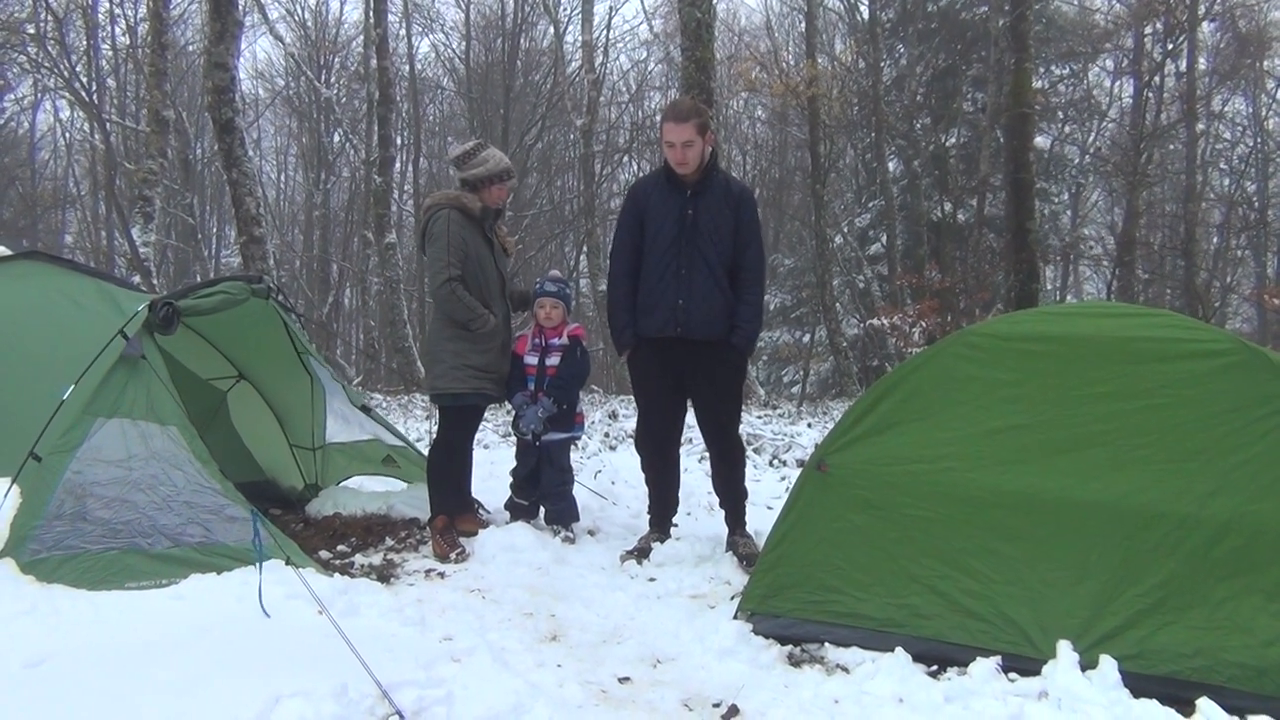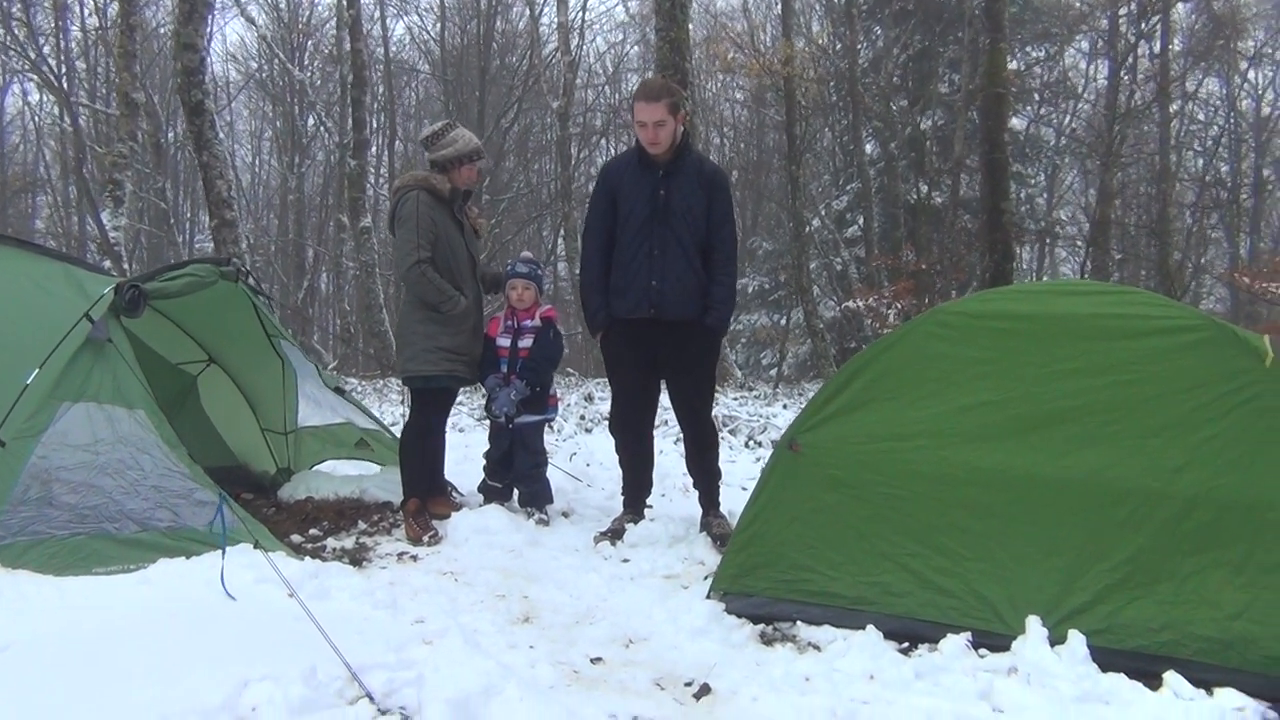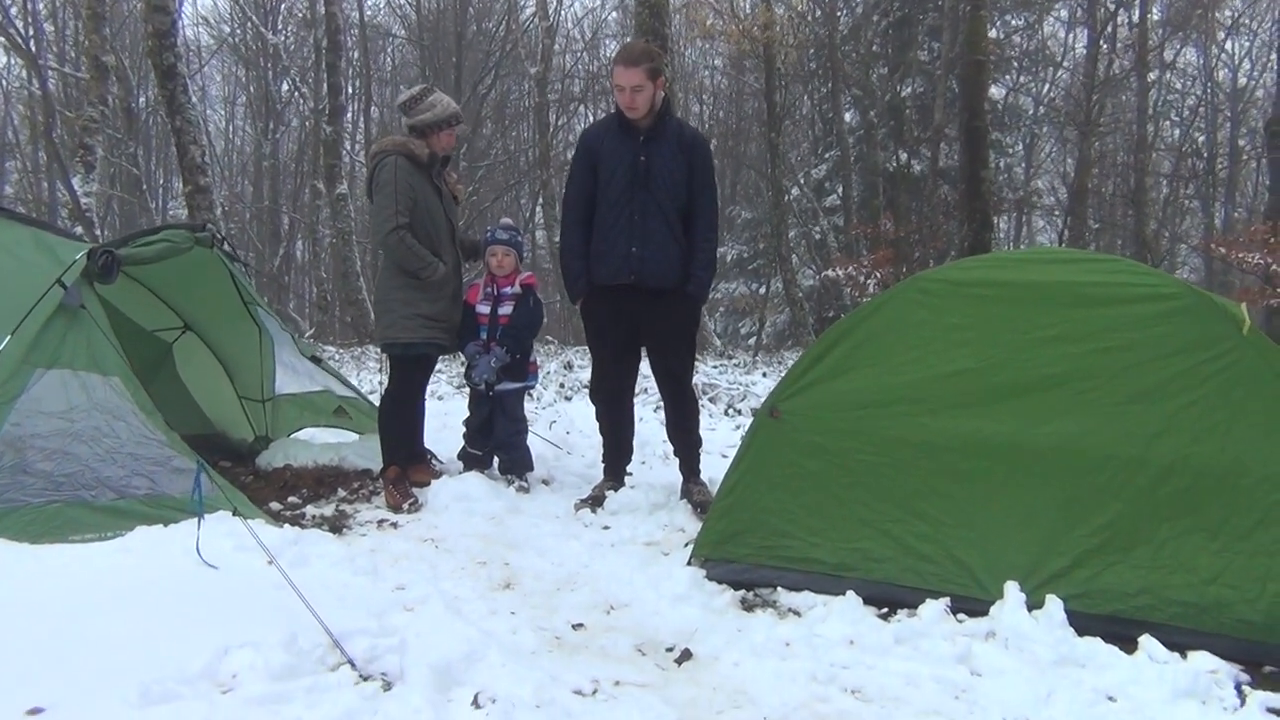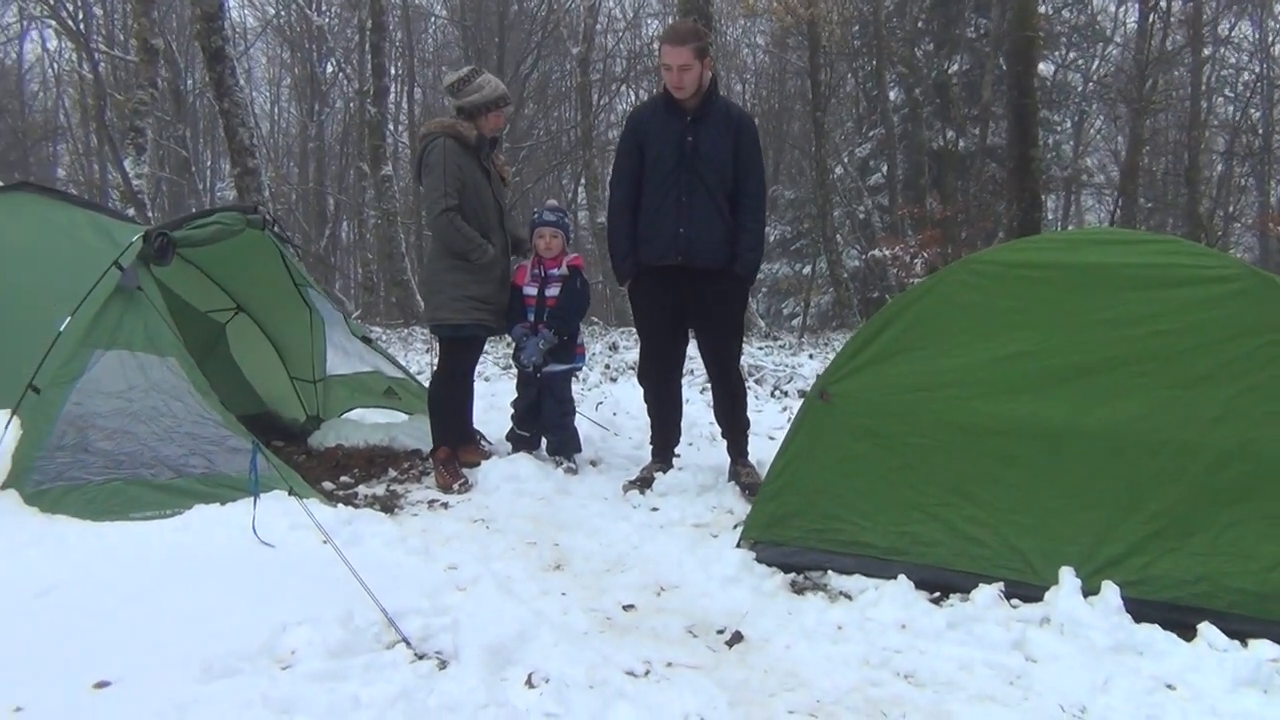
dt=0.5s
person 1, frame 1
left shoulder: (735, 196)
right shoulder: (643, 193)
left elbow: (751, 274)
right elbow: (621, 269)
left wrist: (743, 339)
right wrist: (624, 335)
left hip: (715, 344)
right hip: (654, 343)
left knee: (723, 441)
right knee: (656, 442)
left ankle: (737, 528)
right ankle: (659, 525)
person 1, frame 2
left shoulder: (708, 176)
right shoulder: (615, 174)
left elbow: (724, 254)
right elbow: (594, 250)
left wrist: (716, 319)
right wrist: (597, 316)
left hip: (688, 325)
right hip: (627, 324)
left knee: (697, 422)
right knee: (630, 423)
left ankle: (711, 508)
right ankle: (633, 506)
person 1, frame 3
left shoulder: (688, 142)
right shoulder: (596, 139)
left elbow: (705, 220)
right elbow: (574, 216)
left wrist: (697, 286)
right wrist: (577, 283)
left hip: (670, 291)
right hip: (608, 290)
left knee: (677, 388)
right knee: (610, 390)
left ankle: (691, 475)
right ankle: (613, 473)
person 1, frame 4
left shoulder: (735, 122)
right shoulder: (643, 120)
left elbow: (752, 201)
right elbow: (622, 198)
left wrist: (745, 267)
right wrist: (624, 265)
left hip: (717, 273)
right hip: (655, 273)
left knee: (724, 370)
right knee: (658, 371)
left ankle: (739, 457)
right ankle: (661, 455)
person 2, frame 1
left shoulder: (485, 224)
right shoulder: (448, 220)
right elbow: (444, 287)
left wrist: (532, 299)
right wrist: (487, 323)
left hip: (481, 354)
right hip: (456, 355)
left knee: (465, 435)
right knee: (452, 435)
left ankle: (462, 509)
right ankle: (442, 524)
person 2, frame 2
left shoulder: (455, 205)
right shoulder: (417, 202)
right elbow: (412, 269)
left wrist: (506, 281)
right wrist: (457, 305)
left hip: (453, 336)
right hip: (428, 337)
left knee: (438, 418)
right knee: (424, 419)
left ankle: (435, 492)
right ankle: (414, 506)
person 2, frame 3
left shoulder: (434, 171)
right shoulder: (395, 166)
right elbow: (391, 235)
left wrist: (481, 249)
right wrist: (436, 271)
left hip: (432, 302)
right hip: (407, 303)
left knee: (417, 385)
right knee: (404, 385)
left ankle: (415, 459)
right ankle: (394, 474)
person 2, frame 4
left shoulder: (482, 152)
right shoulder: (444, 148)
right elbow: (441, 217)
left wrist: (521, 244)
right wrist: (485, 254)
left hip: (481, 284)
right hip: (456, 285)
left knee: (467, 366)
right knee: (453, 367)
left ankle: (464, 440)
right ankle: (444, 454)
person 3, frame 1
left shoulder: (573, 343)
right shoulder: (524, 342)
left elbow: (569, 382)
right elbow: (513, 379)
left wrist: (542, 409)
right wrist: (523, 405)
left hip: (559, 421)
right hip: (527, 423)
left knee: (556, 473)
right knee: (525, 470)
left ankle: (561, 521)
right ankle: (520, 514)
person 3, frame 2
left shoulder: (545, 325)
right shoulder: (497, 324)
left elbow: (542, 364)
right elbow: (486, 361)
left wrist: (515, 391)
right wrist: (496, 388)
left hip: (532, 404)
right hip: (500, 405)
left knee: (529, 456)
right knee: (498, 453)
left ankle: (535, 503)
right ankle: (493, 497)
person 3, frame 3
left shoulder: (526, 292)
right shoulder: (477, 291)
left elbow: (522, 331)
right elbow: (465, 329)
left wrist: (495, 358)
right wrist: (475, 354)
left hip: (512, 370)
right hip: (480, 372)
left knee: (510, 424)
right knee: (478, 421)
left ankle: (516, 471)
right ankle: (474, 465)
person 3, frame 4
left shoulder: (572, 273)
right shoulder: (524, 273)
left elbow: (570, 313)
right elbow: (513, 310)
left wrist: (544, 340)
right wrist: (523, 337)
left hip: (560, 352)
right hip: (527, 354)
left knee: (557, 405)
right knee: (526, 402)
left ankle: (563, 452)
right ankle: (522, 446)
